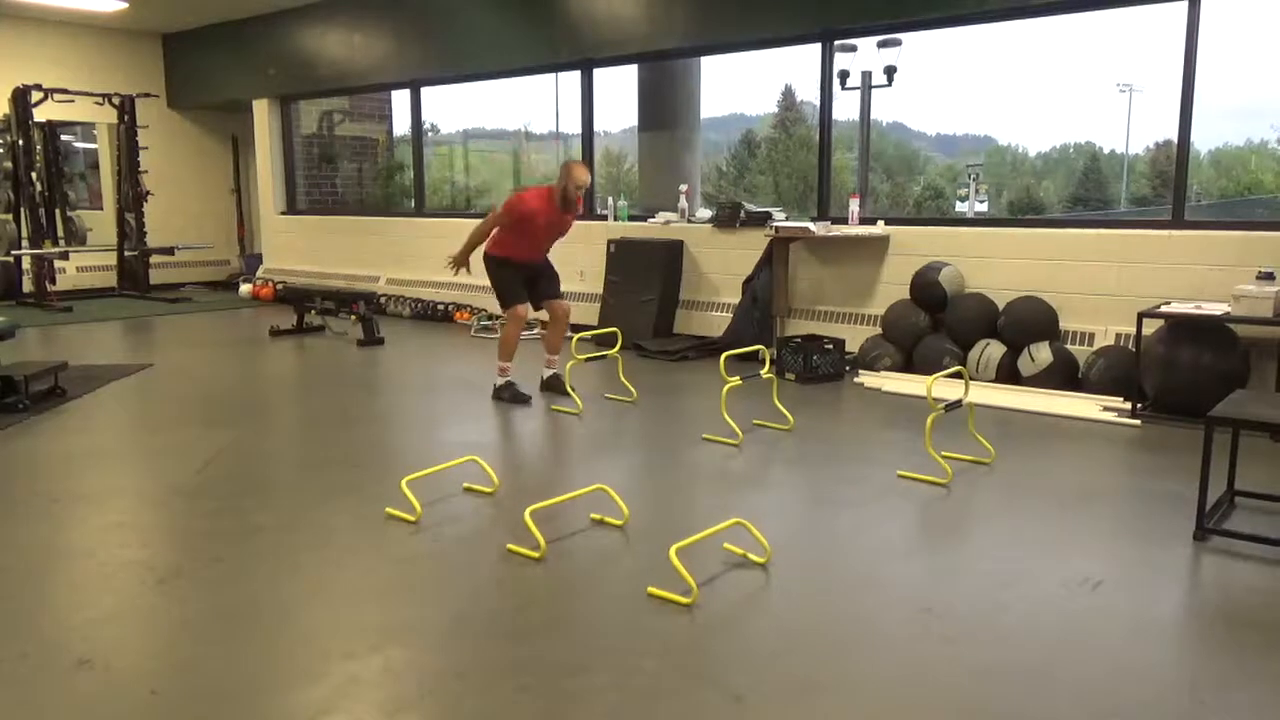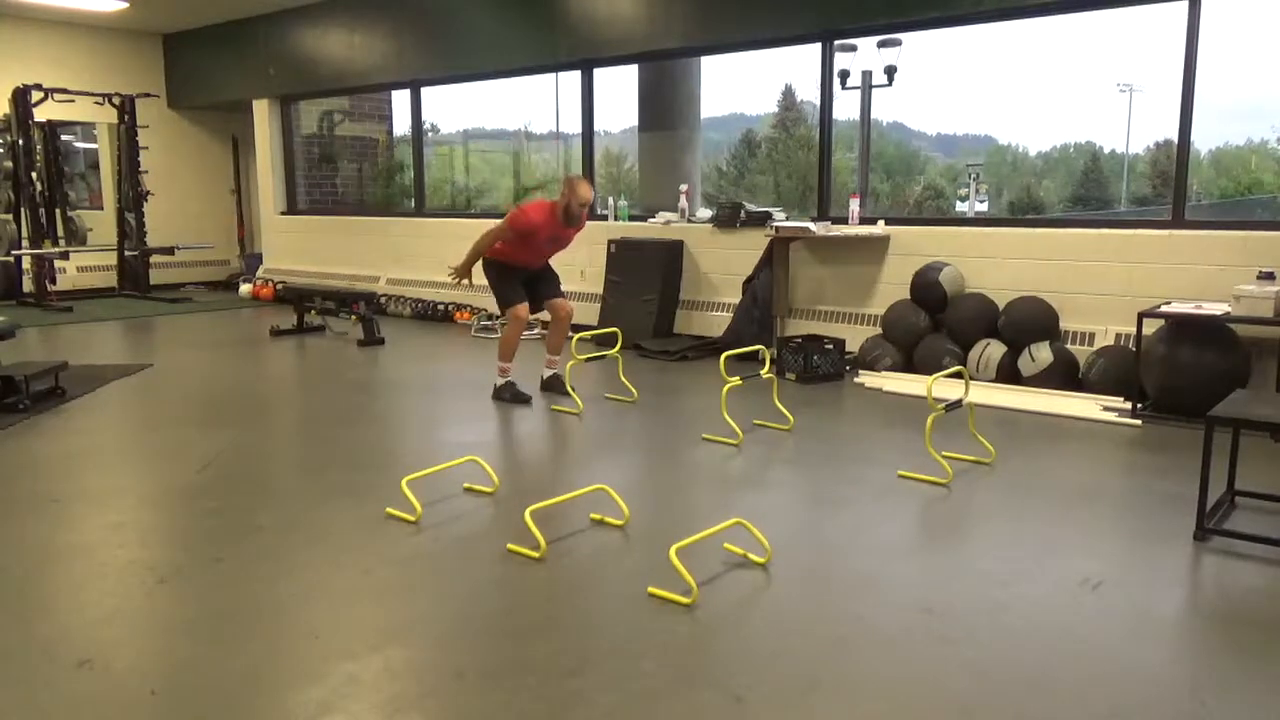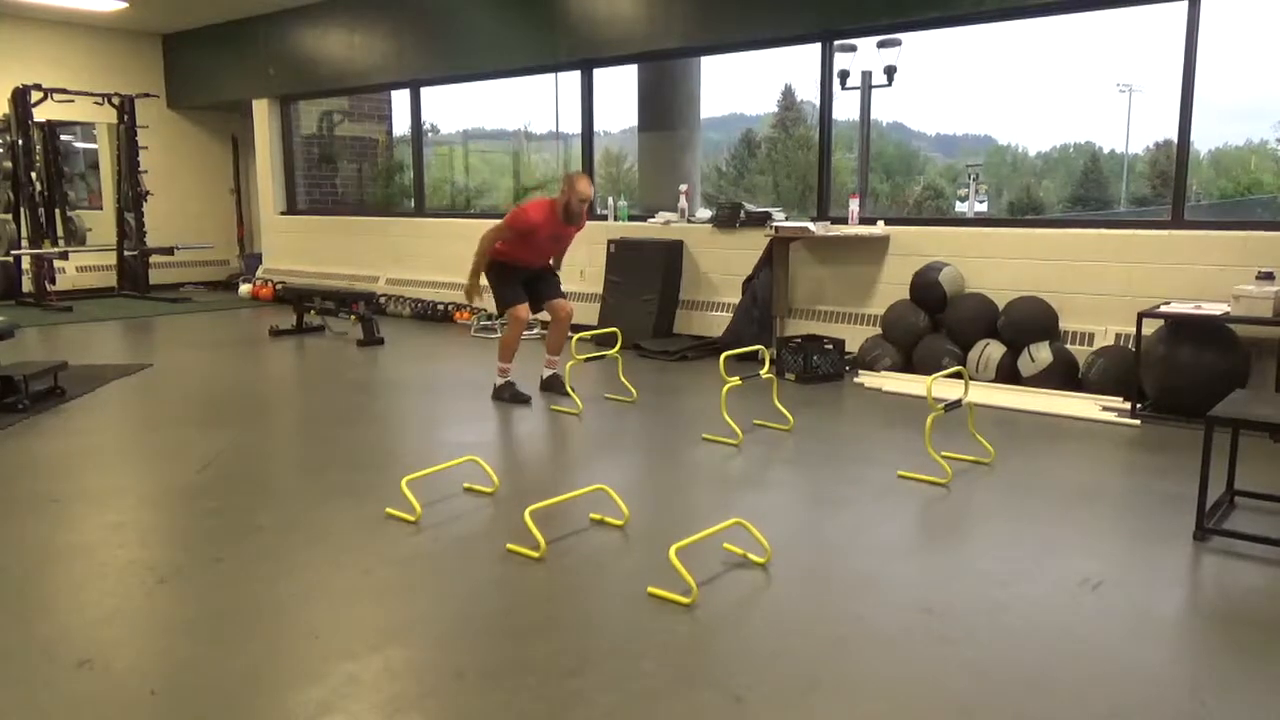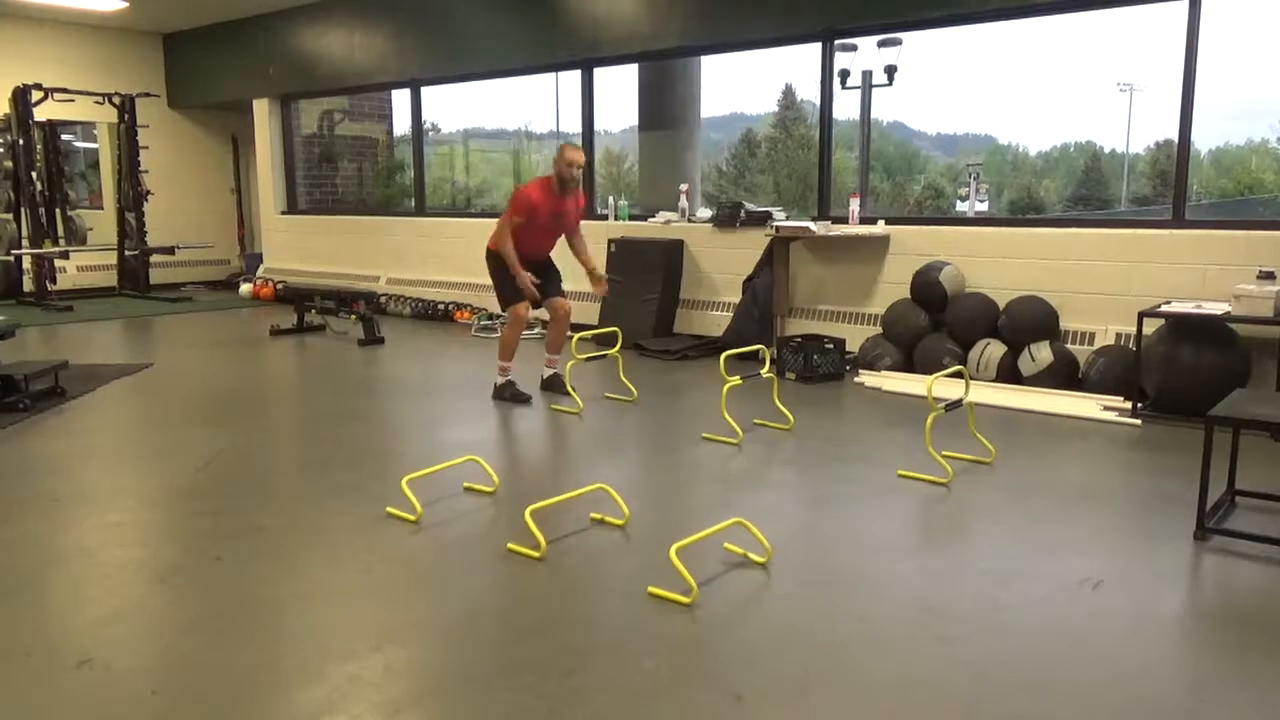
dt=0.3s
person 1, frame 1
left shoulder: (575, 207)
right shoulder: (528, 202)
right elbow: (488, 224)
right wrist: (464, 255)
left hip: (536, 260)
right hip: (503, 259)
left knee: (561, 311)
right knee: (519, 313)
left ankle: (550, 375)
right ankle: (502, 383)
person 1, frame 2
left shoulder: (578, 221)
right shoulder: (531, 216)
right elbow: (491, 237)
right wrist: (466, 266)
left hip: (535, 266)
right hip: (503, 264)
left knee: (564, 311)
right knee: (520, 315)
left ankle: (550, 375)
right ankle: (502, 383)
person 1, frame 3
left shoulder: (578, 220)
right shoulder: (531, 215)
right elbow: (490, 238)
left wrist: (553, 272)
right wrist: (474, 277)
left hip: (537, 266)
right hip: (504, 264)
left knee: (564, 312)
right knee: (520, 316)
left ankle: (550, 375)
right ankle: (502, 383)
person 1, frame 4
left shoulder: (578, 200)
right shoulder: (530, 194)
left elbow: (574, 234)
right elbow: (503, 232)
left wrist: (591, 270)
right wrist: (519, 273)
left hip: (538, 258)
right hip: (505, 257)
left knee: (562, 310)
right knee: (520, 314)
left ankle: (550, 374)
right ankle: (502, 382)
